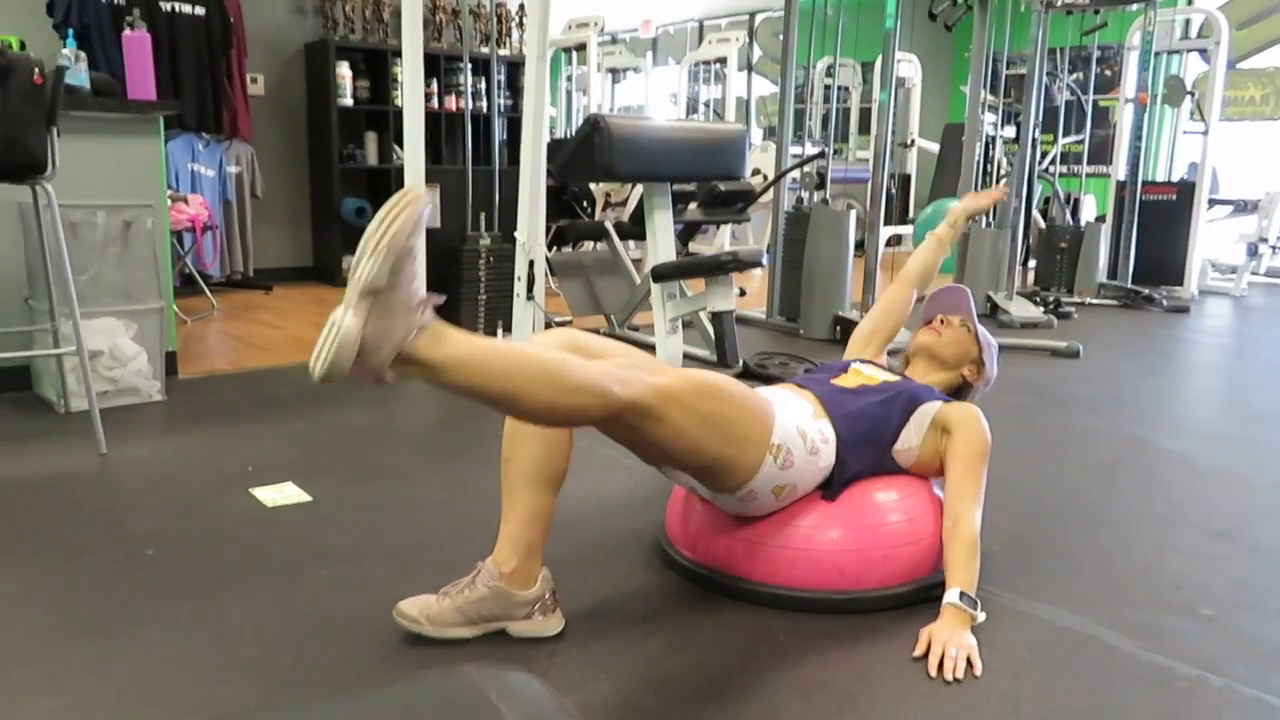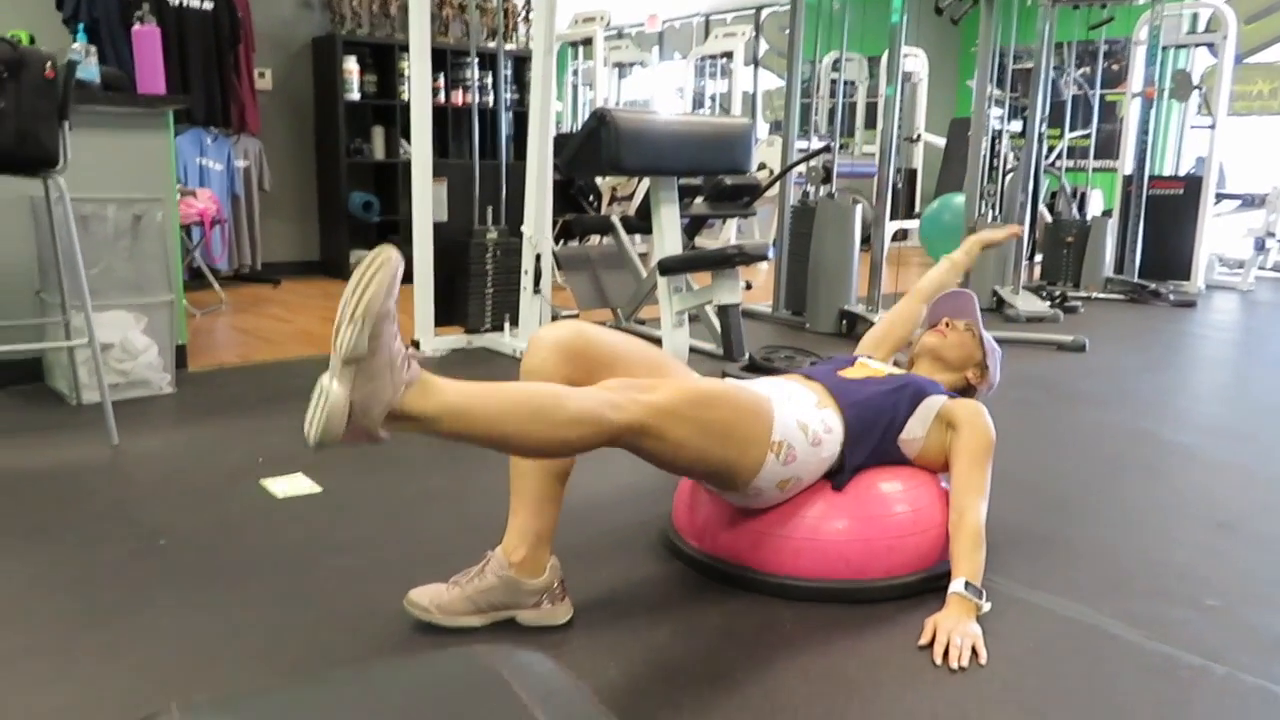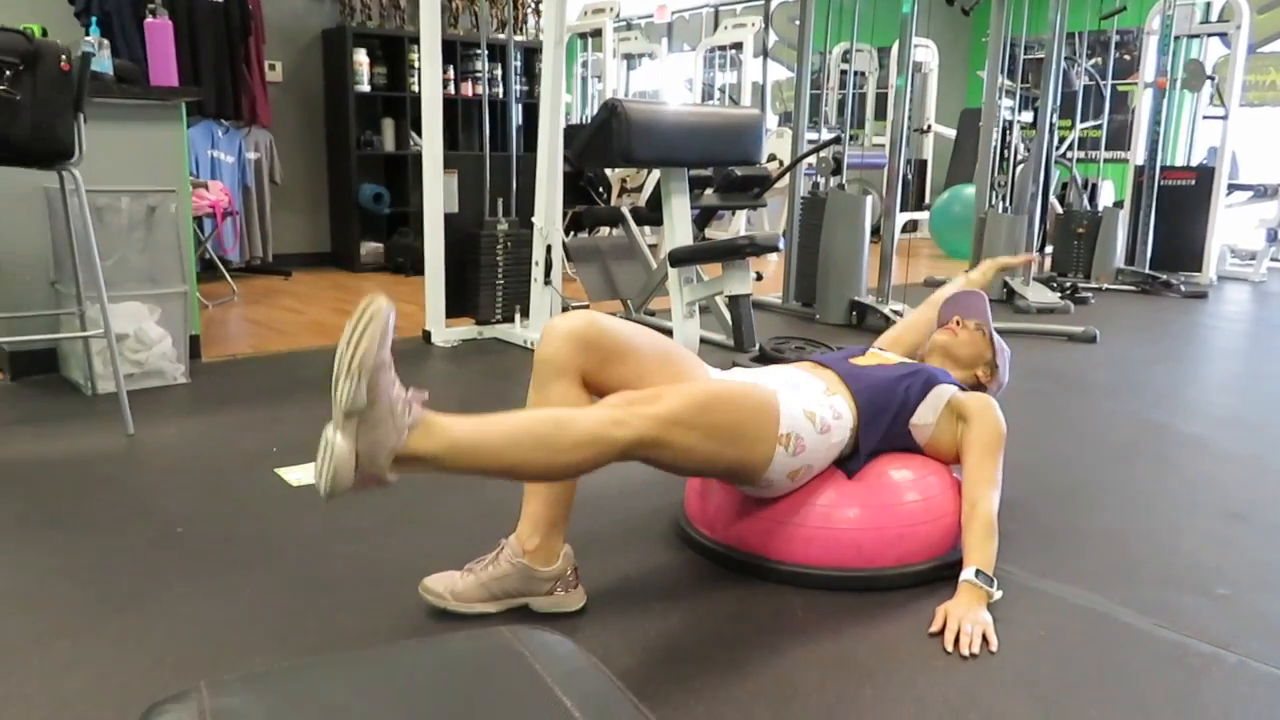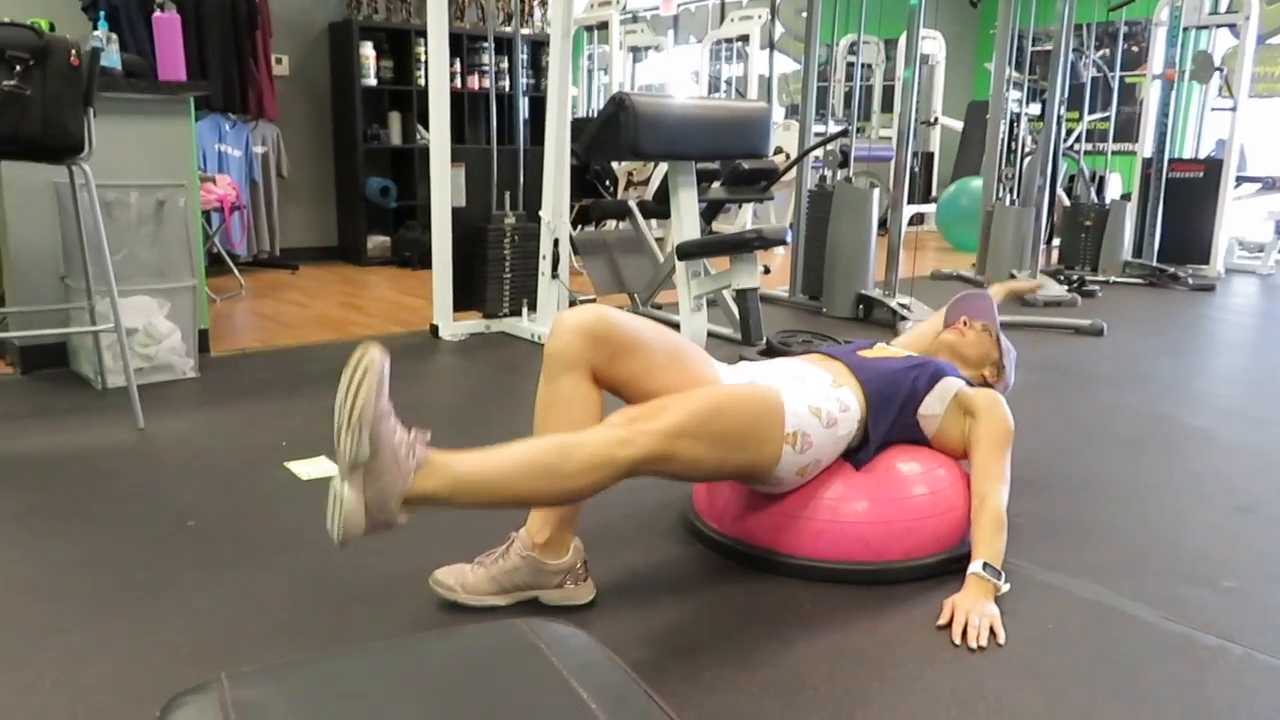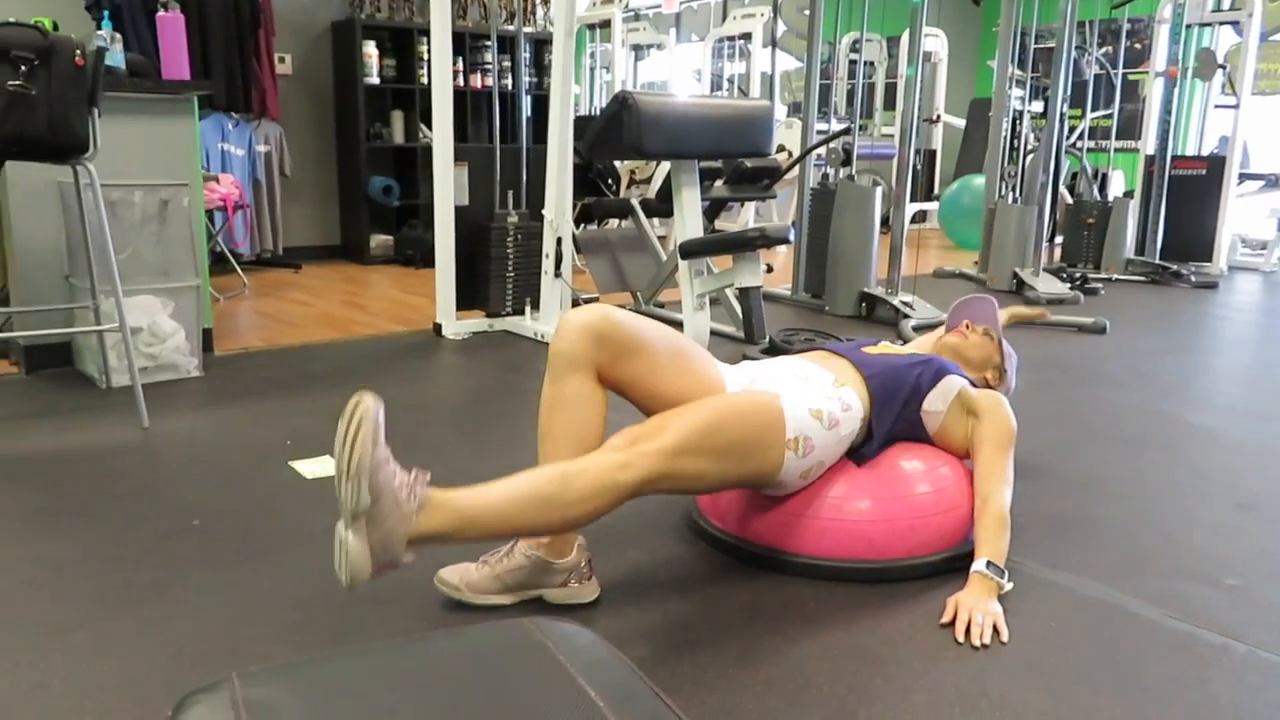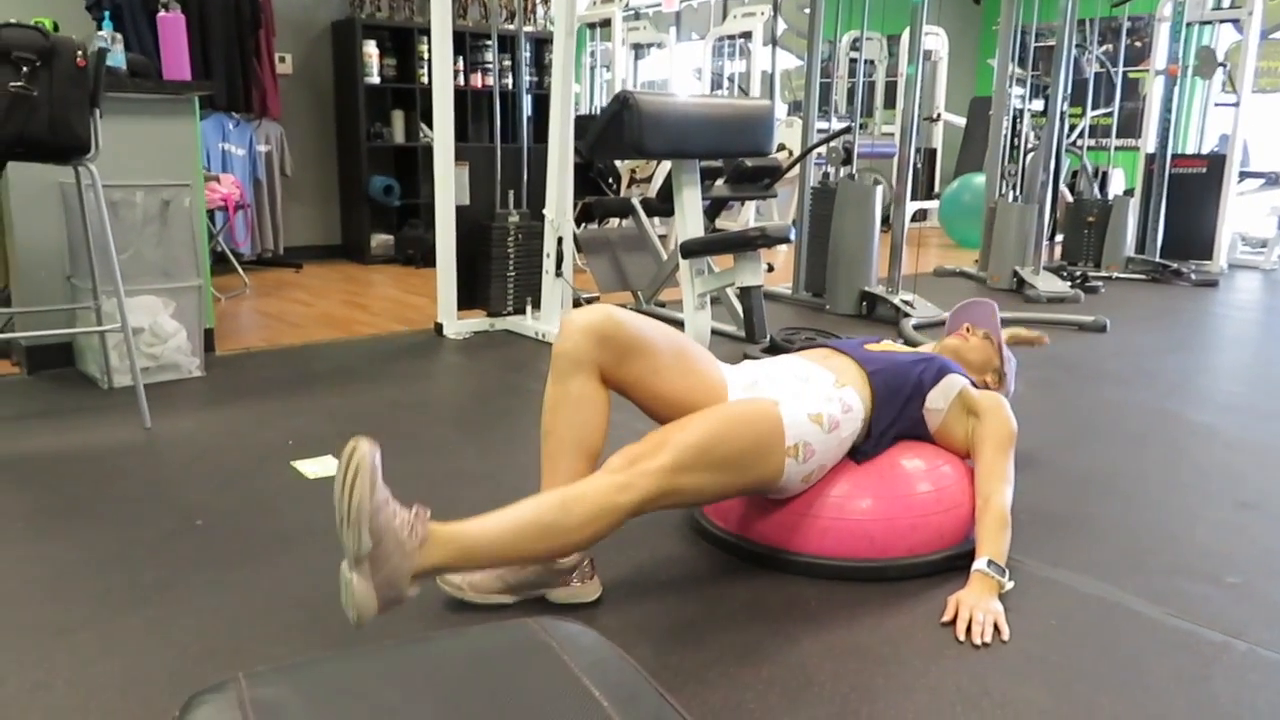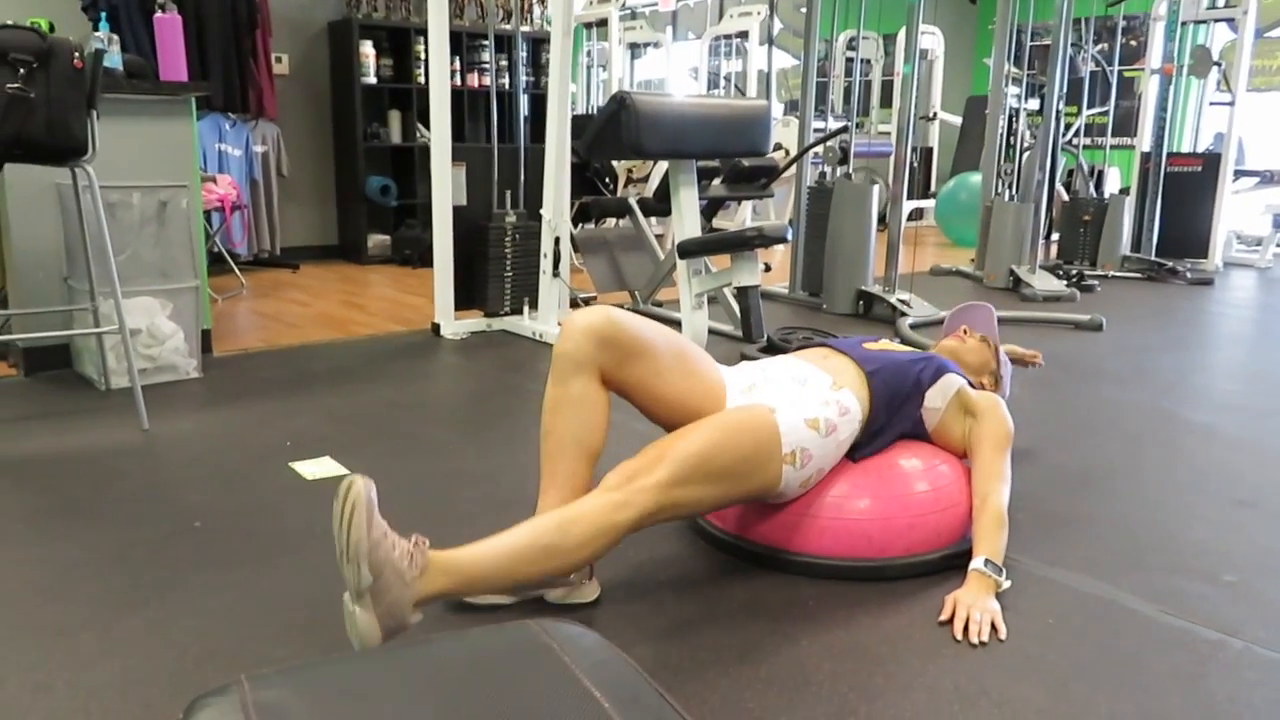
dt=0.1s
person 1, frame 1
left shoulder: (957, 421)
right shoulder: (866, 364)
left elbow: (966, 514)
right elbow: (900, 290)
left wrist: (956, 610)
right wrist: (951, 223)
left hip: (790, 438)
right hip: (728, 418)
left knee: (615, 386)
right knee: (552, 351)
left ankle: (407, 338)
right ankle: (515, 583)
person 1, frame 2
left shoulder: (960, 415)
right shoulder: (876, 370)
left elbow: (971, 508)
right elbow: (914, 301)
left wrist: (962, 599)
right wrist: (966, 253)
left hip: (795, 432)
right hip: (738, 407)
left knee: (615, 407)
right knee: (560, 344)
left ankle: (398, 391)
right ankle: (524, 572)
person 1, frame 3
left shoulder: (971, 411)
right shoulder: (888, 360)
left elbow: (982, 499)
right elbow: (925, 314)
left wrist: (975, 586)
right wrist: (974, 277)
left hip: (806, 417)
right hip: (743, 389)
left knee: (621, 422)
right knee: (570, 336)
left ankle: (402, 437)
right ankle: (538, 558)
person 1, frame 4
left shoulder: (976, 405)
right shoulder: (902, 362)
left elbow: (991, 493)
right elbow: (932, 324)
left wrist: (981, 579)
right wrist: (987, 294)
left hip: (815, 409)
right hip: (752, 384)
left knee: (629, 437)
right knee: (581, 330)
left ankle: (406, 474)
right ankle: (548, 552)
person 1, frame 5
left shoulder: (981, 406)
right shoulder: (912, 366)
left elbow: (995, 494)
left wrist: (985, 579)
right wrist: (993, 311)
left hip: (817, 410)
right hip: (753, 380)
left knee: (631, 458)
right knee: (585, 330)
left ankle: (411, 514)
right ankle: (553, 553)
person 1, frame 6
left shoulder: (980, 405)
right shoulder: (921, 366)
left elbow: (996, 492)
left wrist: (985, 578)
right wrist: (985, 325)
left hip: (818, 411)
right hip: (754, 381)
left knee: (634, 475)
right knee: (588, 330)
left ankle: (414, 548)
right ankle: (555, 555)
person 1, frame 7
left shoulder: (978, 406)
right shoulder: (912, 363)
left elbow: (992, 492)
left wrist: (983, 577)
right wrist: (985, 339)
left hip: (814, 414)
right hip: (751, 382)
left knee: (632, 491)
right knee: (589, 332)
left ankle: (417, 579)
right ankle: (551, 537)
